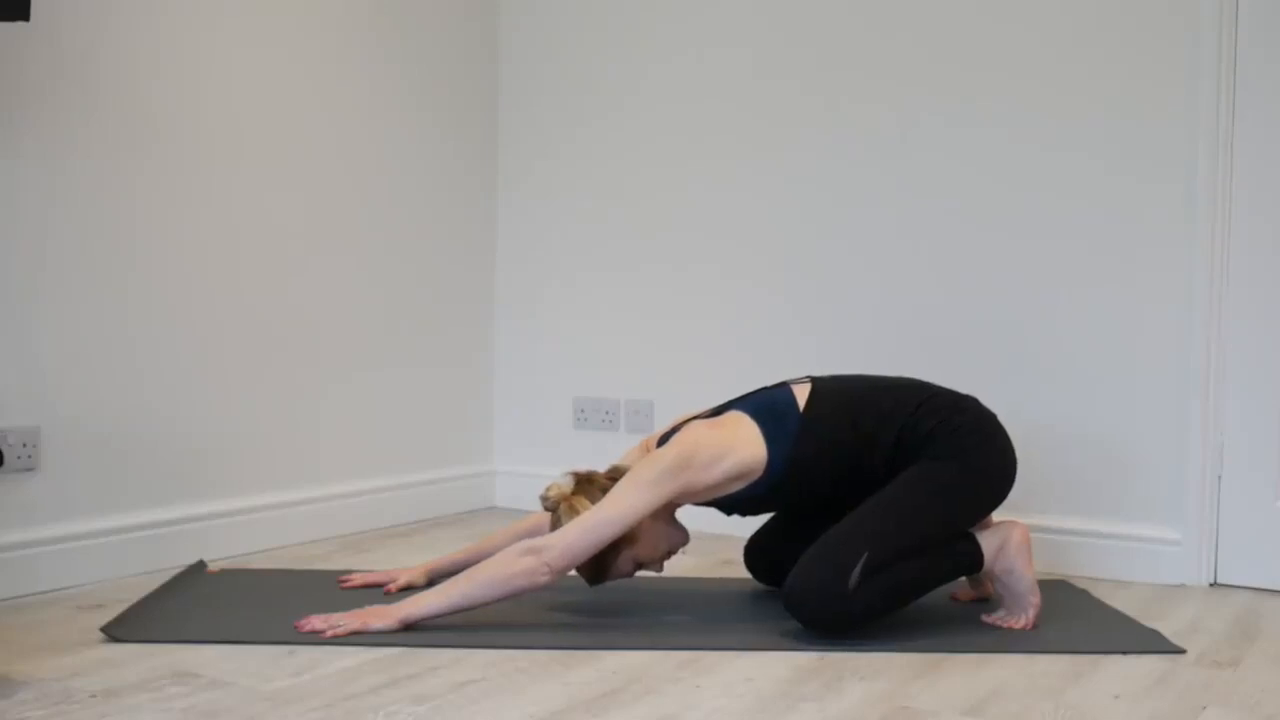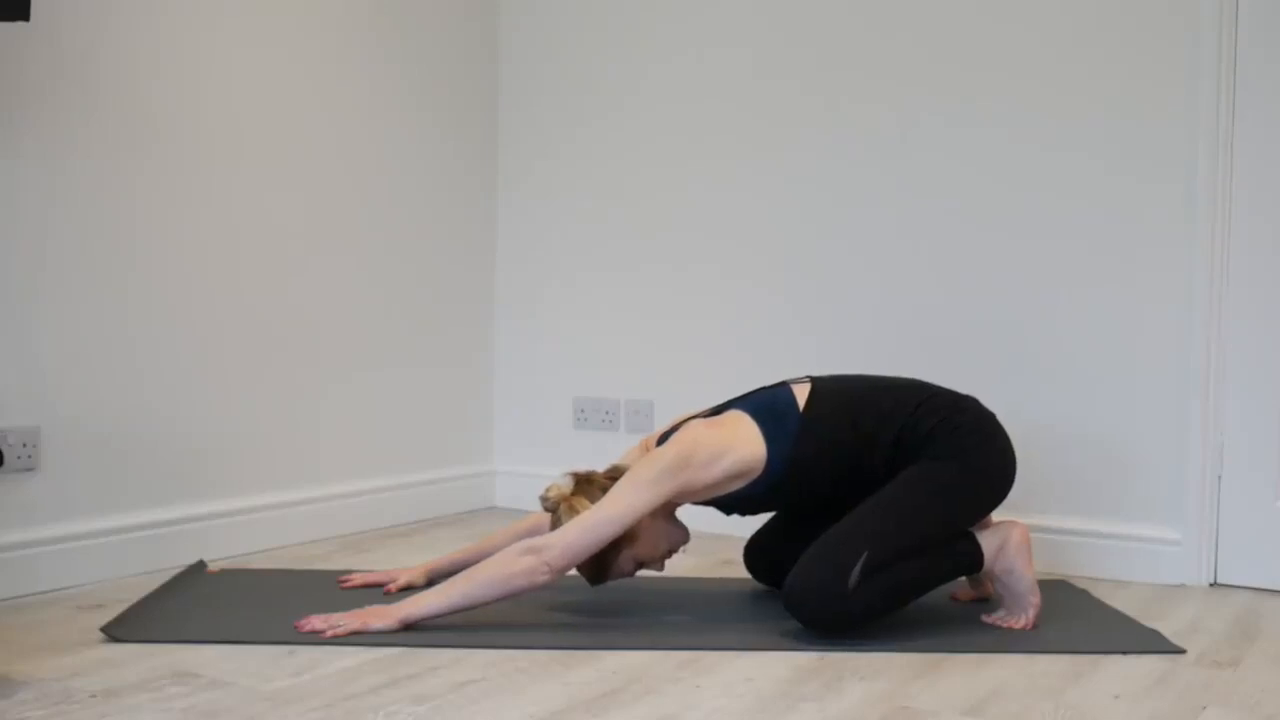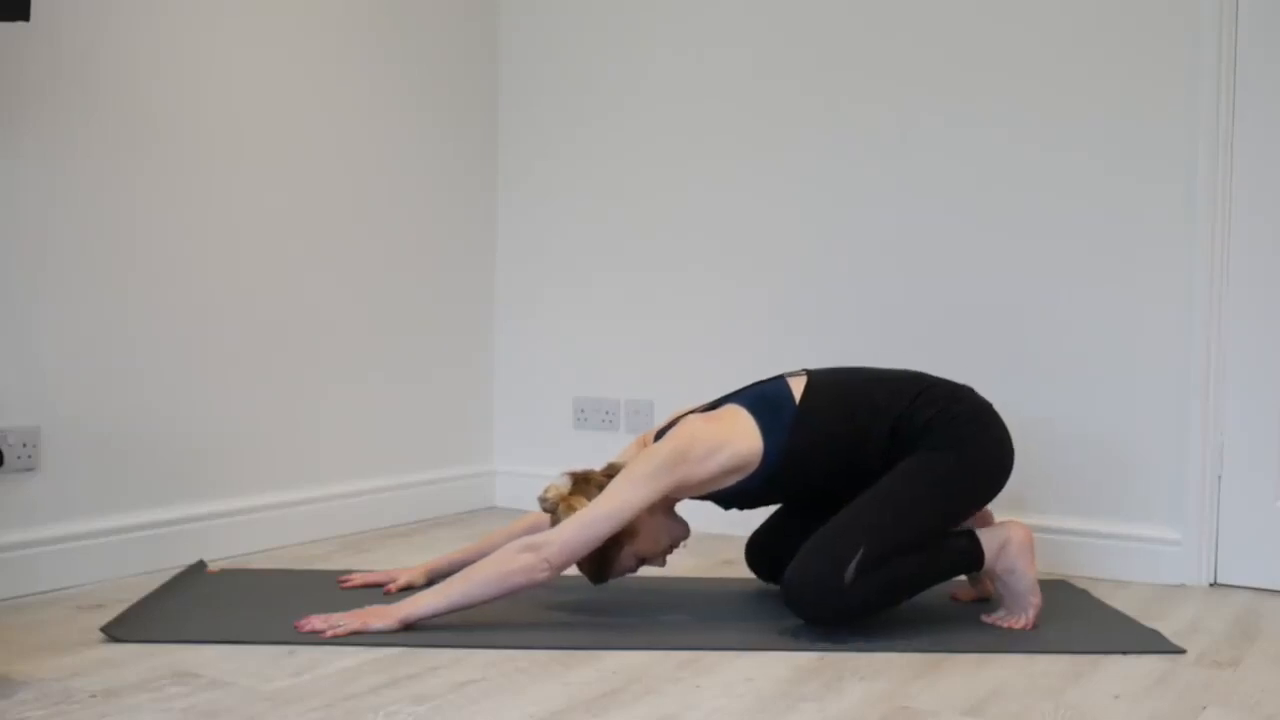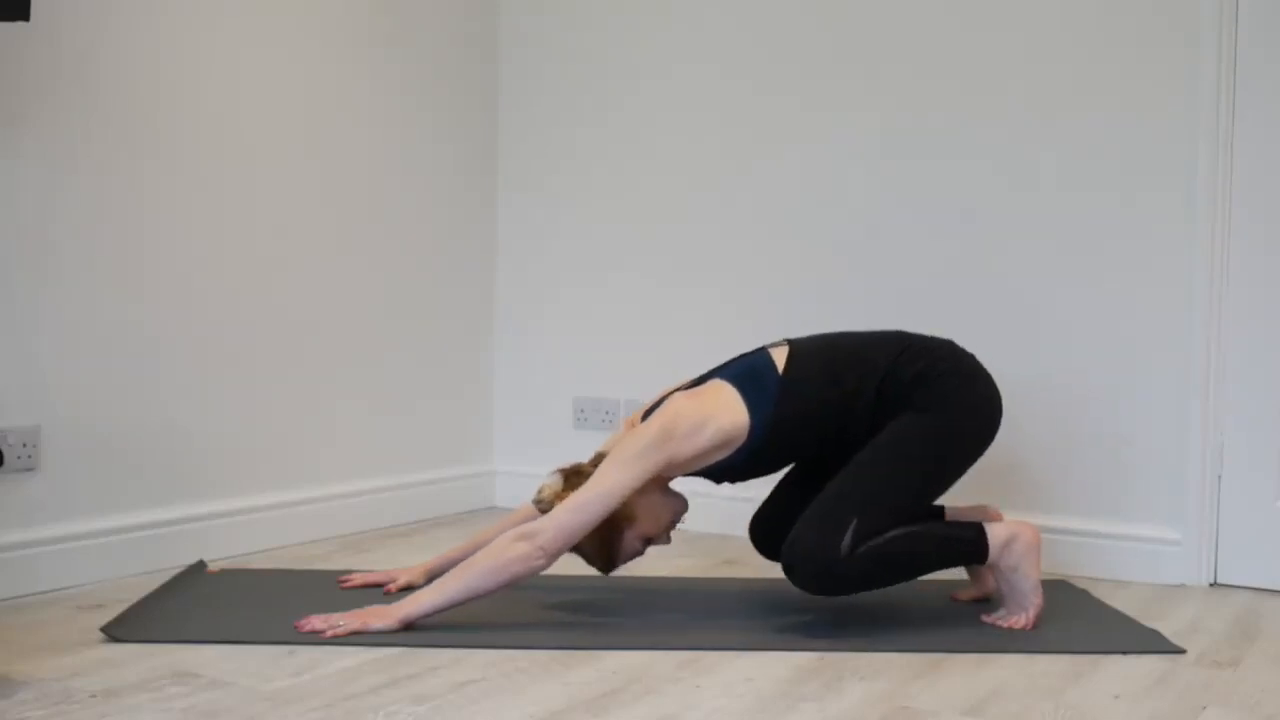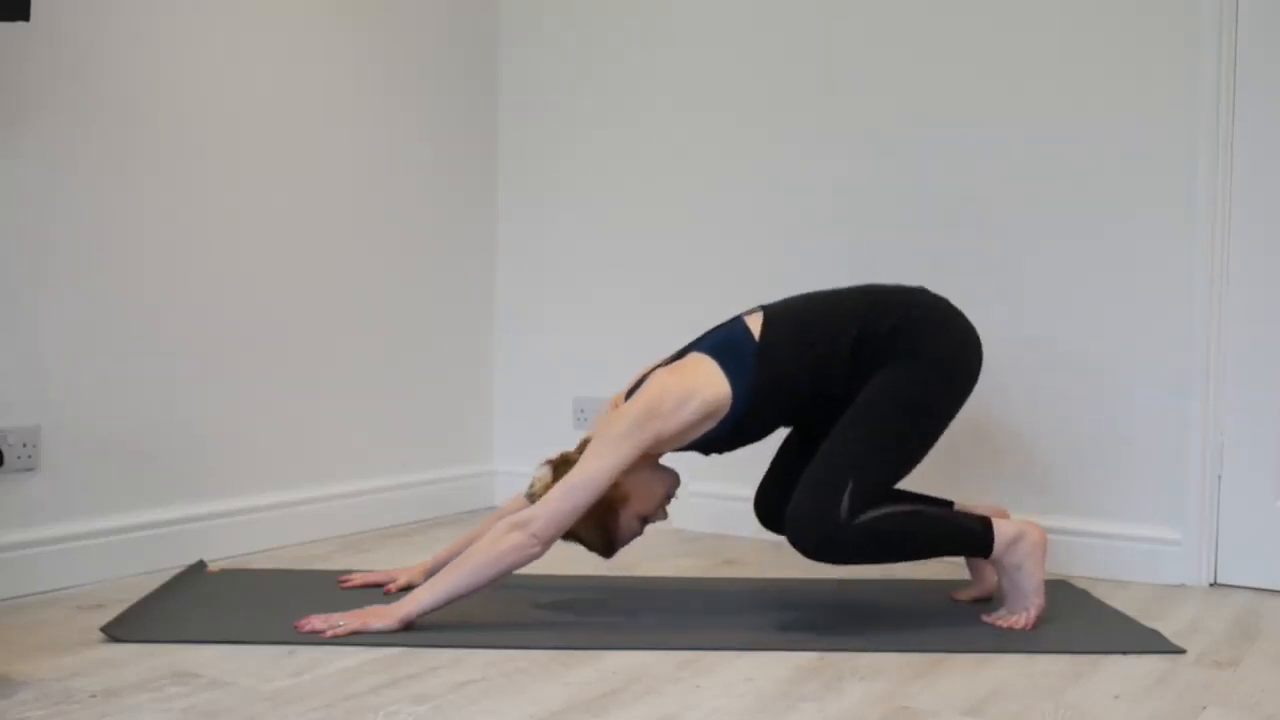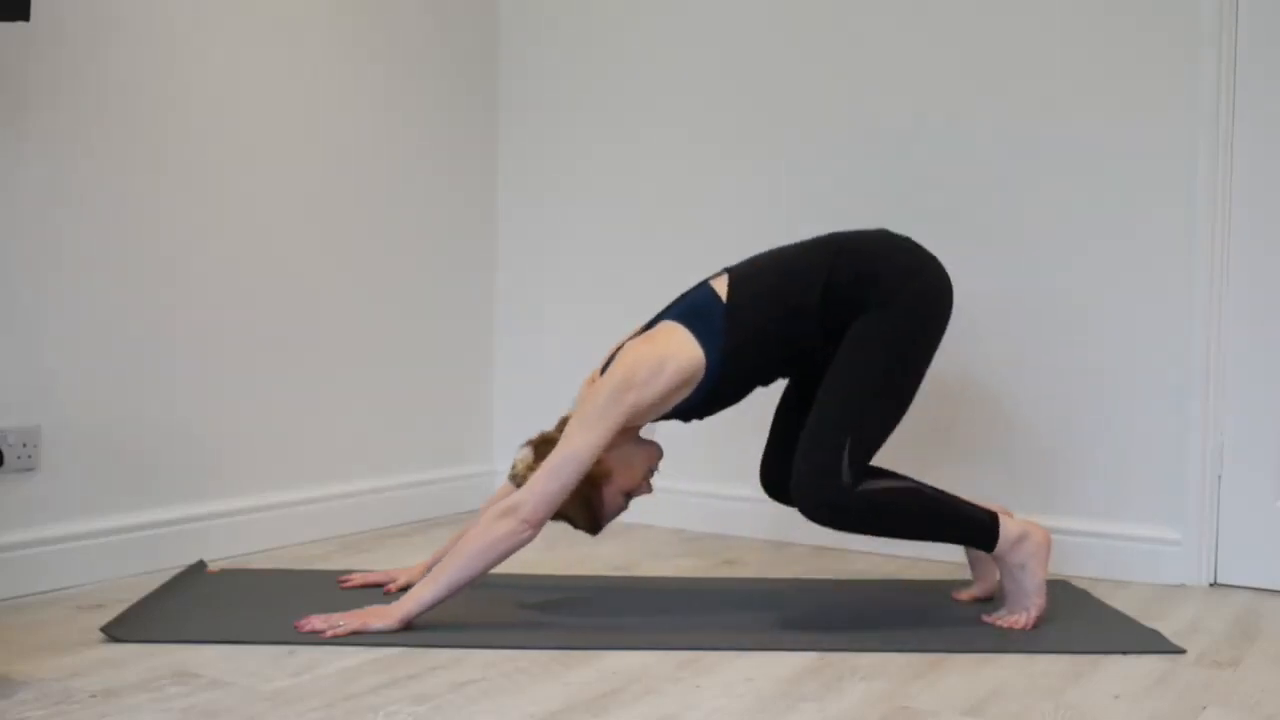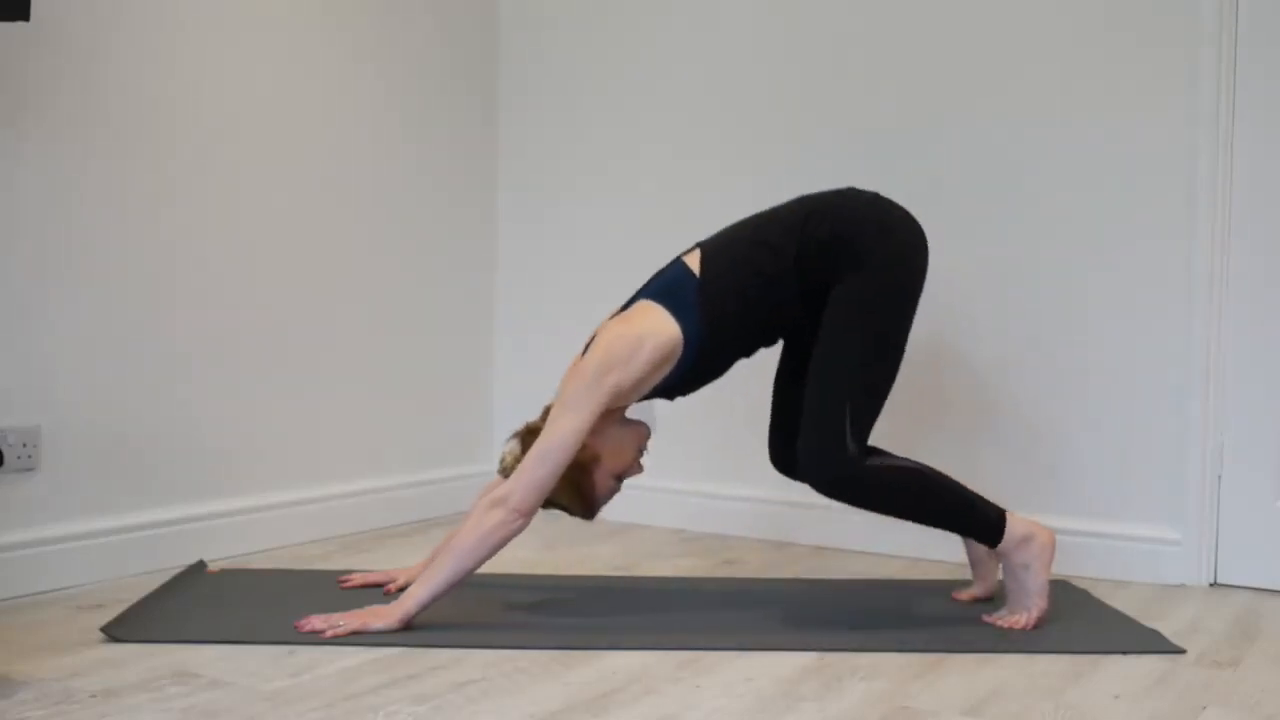
dt=0.3s
person 1, frame 1
left shoulder: (679, 467)
right shoulder: (660, 454)
left elbow: (541, 560)
right elbow: (550, 523)
left wrist: (402, 614)
right wrist: (428, 570)
left hip: (959, 446)
right hip: (904, 446)
left knee: (819, 599)
right knee: (771, 561)
left ankle: (990, 550)
right ankle: (953, 534)
person 1, frame 2
left shoulder: (681, 465)
right shoulder: (659, 455)
left elbow: (541, 558)
right elbow: (547, 523)
left wrist: (402, 613)
right wrist: (429, 568)
left hip: (959, 446)
right hip: (903, 446)
left knee: (820, 597)
right knee: (770, 562)
left ankle: (992, 547)
right ankle: (958, 534)
person 1, frame 3
left shoulder: (678, 462)
right shoulder: (661, 449)
left elbow: (541, 557)
right elbow: (546, 523)
left wrist: (402, 613)
right wrist: (427, 570)
left hip: (957, 437)
right hip: (900, 437)
left knee: (818, 592)
right knee: (771, 558)
left ankle: (991, 547)
right ankle: (952, 529)
person 1, frame 4
left shoulder: (666, 440)
right shoulder: (649, 433)
left elbow: (537, 545)
right elbow: (540, 513)
left wrist: (403, 612)
right wrist: (426, 567)
left hip: (944, 393)
right hip: (892, 397)
left knee: (817, 560)
right knee: (776, 536)
left ankle: (1000, 542)
right ankle: (965, 524)
person 1, frame 5
left shoulder: (650, 418)
right shoulder: (639, 413)
left elbow: (529, 533)
right elbow: (531, 504)
left wrist: (402, 611)
right wrist: (422, 569)
left hip: (921, 343)
right hip: (878, 351)
left knee: (819, 527)
right knee: (779, 509)
left ankle: (1003, 538)
right ankle: (973, 520)
person 1, frame 6
left shoulder: (625, 392)
right shoulder: (616, 391)
left elbow: (522, 515)
right elbow: (519, 495)
left wrist: (403, 610)
right wrist: (423, 568)
left hip: (890, 286)
right hip: (848, 299)
left knee: (824, 490)
right knee: (786, 478)
left ankle: (1010, 539)
right ankle: (982, 529)
person 1, frame 7
left shoulder: (606, 374)
right shoulder: (604, 371)
left elbow: (511, 505)
right elbow: (512, 487)
left wrist: (402, 609)
right wrist: (419, 570)
left hip: (863, 245)
right hip: (829, 260)
left knee: (831, 462)
right knee: (794, 455)
left ankle: (1014, 537)
right ankle: (981, 527)
